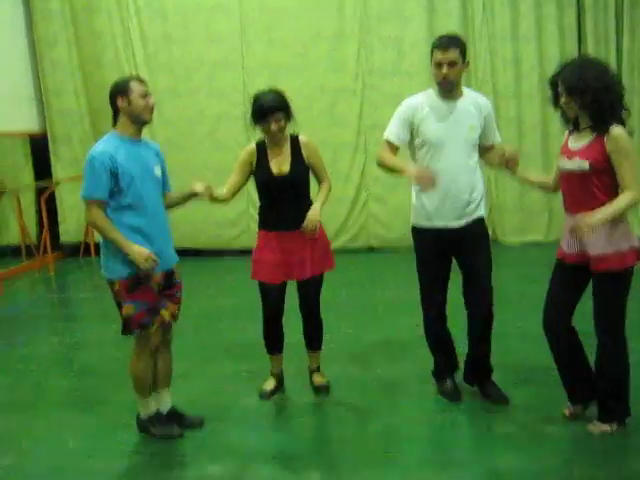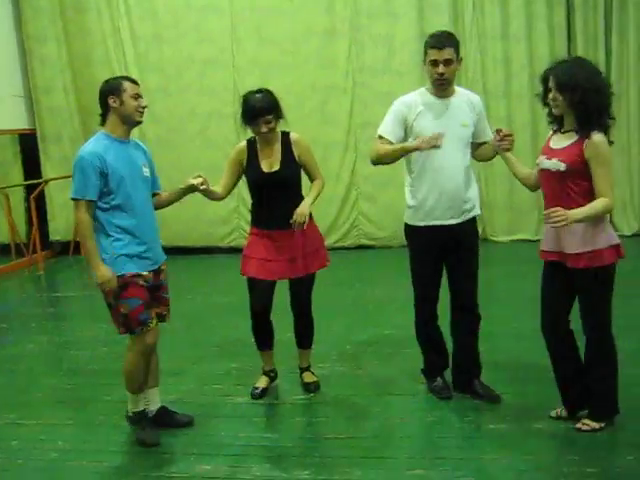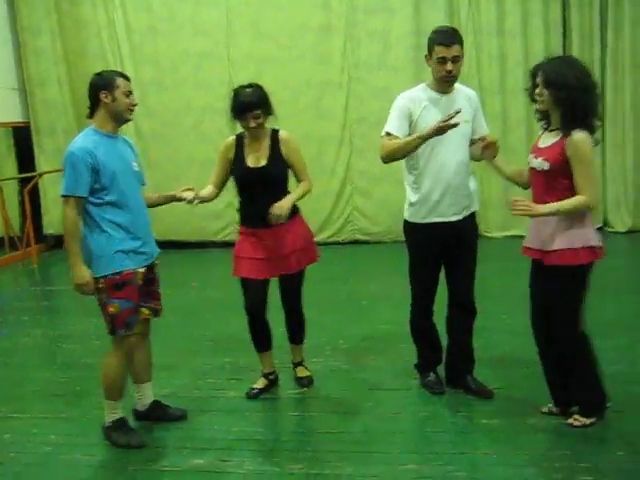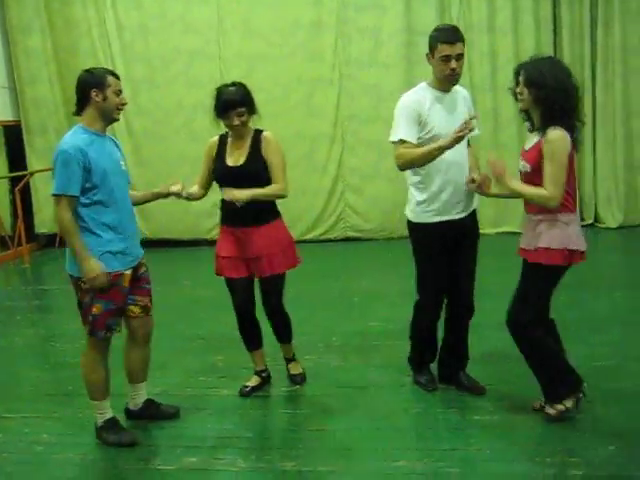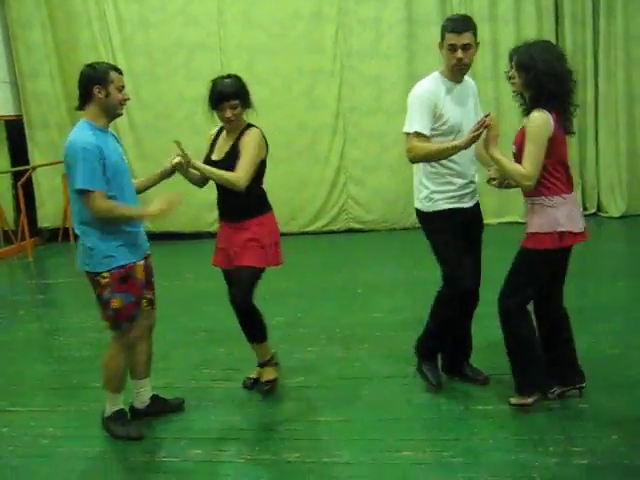
dt=0.2s
person 1, frame 1
left shoulder: (153, 151)
right shoulder: (103, 155)
right elbow: (94, 213)
left wrist: (188, 196)
right wrist: (129, 248)
left hip: (165, 262)
right hip: (129, 269)
left knee: (164, 337)
right knee: (146, 341)
left ankle: (164, 408)
right ankle: (146, 414)
person 1, frame 2
left shoulder: (140, 149)
right shoulder: (92, 154)
right elbow: (82, 214)
left wrist: (185, 190)
right wrist: (97, 265)
left hip: (152, 260)
right hip: (120, 267)
left knee: (151, 339)
right knee: (145, 339)
left ankle: (153, 407)
right ankle: (135, 411)
person 1, frame 3
left shoulder: (125, 144)
right shoulder: (82, 150)
right elbow: (71, 211)
left wrist: (172, 196)
right wrist: (77, 265)
left hip: (144, 255)
right hip: (113, 263)
left knee: (142, 332)
right knee: (124, 341)
left ankle: (145, 402)
right ankle: (113, 419)
person 1, frame 4
left shoulder: (111, 143)
right shoulder: (72, 148)
right elbow: (63, 211)
left wrist: (160, 193)
right wrist: (85, 260)
left hip: (130, 257)
right hip: (100, 265)
left knee: (142, 329)
right knee: (99, 343)
left ankle: (139, 402)
right ankle: (104, 419)
person 1, frame 5
left shoulder: (108, 137)
right shoulder: (83, 143)
right elbow: (97, 205)
left wrist: (162, 174)
right wrist: (148, 211)
left hip: (133, 251)
right hip: (109, 258)
left knee: (144, 325)
right knee: (125, 335)
left ankle: (143, 400)
right ankle: (113, 411)
person 2, frame 1
left shoulder: (480, 105)
right shoulder: (413, 107)
left elbow: (488, 151)
right elbow: (384, 153)
left wrist: (504, 157)
right wrist: (408, 168)
left hip: (471, 220)
right hip: (429, 224)
left knee: (481, 300)
right knee: (433, 305)
left ankle: (478, 372)
right ankle: (445, 372)
person 2, frame 2
left shoulder: (472, 103)
right shoulder: (406, 105)
right elbow: (377, 153)
left wrist: (498, 147)
right wrist: (413, 145)
left hip: (464, 220)
right hip: (422, 223)
left knee: (467, 303)
right knee: (426, 304)
left ankle: (467, 375)
right ankle: (435, 371)
person 2, frame 3
left shoulder: (470, 98)
right shoulder: (409, 101)
right elbow: (386, 153)
left wrist: (485, 151)
right wrist: (427, 132)
left hip: (464, 216)
right hip: (423, 219)
left knee: (464, 299)
right knee: (423, 300)
left ankle: (460, 370)
right ankle: (428, 366)
person 2, frame 4
left shoulder: (463, 97)
right shoulder: (412, 102)
right elbow: (402, 159)
left wrist: (476, 173)
right wrist: (447, 142)
left hip: (465, 215)
right hip: (428, 219)
left knee: (463, 299)
right knee: (431, 297)
left ankle: (453, 367)
right ankle: (421, 362)
person 2, frame 5
left shoulder: (470, 86)
right shoulder: (426, 92)
right elbow: (414, 151)
left wrist: (491, 167)
right wrist: (462, 143)
left hip: (469, 203)
right hip: (438, 206)
left knee: (470, 289)
right knee: (459, 282)
left ankle: (457, 359)
right ankle: (427, 349)
person 3, frame 1
right shoulder: (570, 135)
right elbow: (555, 184)
left wrist: (599, 217)
right wrist: (519, 173)
left hip: (610, 242)
right hip: (574, 241)
left knee: (608, 329)
right knee: (554, 320)
right ankle: (582, 395)
person 3, frame 2
left shoulder: (594, 141)
right shoulder: (554, 134)
left elbow: (606, 201)
right elbow: (535, 181)
left wrist: (573, 216)
right wrist: (505, 155)
left hip: (590, 244)
right hip: (556, 243)
left knee: (596, 328)
right knee: (552, 324)
left ankle: (603, 408)
right ankle: (576, 400)
person 3, frame 3
left shoulder: (578, 138)
right shoulder: (545, 132)
left elbow: (588, 199)
right elbow: (527, 180)
left wrist: (541, 209)
right wrist: (493, 160)
left hip: (571, 240)
right hip: (543, 240)
left knee: (567, 324)
right knee: (543, 322)
left ankle: (591, 402)
right ankle: (566, 397)
person 3, frame 4
left shoulder: (556, 136)
right shoulder: (536, 132)
left elbow: (551, 197)
left wrist: (507, 182)
right wrist: (494, 188)
left hip: (556, 238)
right hip: (538, 236)
left knee: (521, 318)
right knee: (535, 317)
left ankle: (566, 385)
right ankle: (559, 391)
person 3, frame 5
left shoulder: (539, 118)
right shoulder: (546, 115)
left elbow: (528, 177)
left wrist: (494, 151)
right wrist: (507, 178)
left hip: (550, 221)
right hip: (555, 218)
left knee: (511, 301)
right knee: (548, 301)
left ankle: (533, 384)
right ankle: (567, 376)
person 4, frame 1
left shoulder: (304, 145)
right shoulder: (252, 153)
left elbow: (325, 182)
right elbow: (228, 192)
left wrist: (317, 208)
right wrist: (210, 193)
left hip: (307, 237)
right hip: (272, 240)
left knee: (310, 307)
right knee: (271, 311)
left ankle: (315, 369)
right ankle: (275, 373)
person 4, frame 2
left shoulder: (295, 142)
right shoulder: (242, 151)
left elbow: (318, 179)
right elbow: (222, 192)
left wrist: (306, 203)
right wrist: (205, 189)
left hip: (299, 234)
right hip: (263, 238)
left knee: (301, 305)
right knee: (259, 309)
left ankle: (305, 366)
right ankle: (268, 370)
person 4, frame 3
left shoulder: (283, 140)
right shoulder: (230, 146)
left elbow: (306, 181)
right elbow: (215, 188)
left wrist: (288, 201)
right wrist: (197, 195)
left hip: (288, 233)
right hip: (251, 236)
left knee: (292, 302)
right knee: (254, 308)
left ankle: (298, 361)
right ankle: (268, 372)
person 4, frame 4
left shoulder: (266, 140)
right shoulder: (215, 145)
left elbow: (282, 188)
right elbow: (201, 187)
left wrist: (247, 193)
right wrist: (186, 193)
left hip: (267, 233)
right hip: (232, 236)
left knee: (272, 304)
right knee: (242, 307)
left ankle: (290, 358)
right ankle: (260, 370)
person 4, frame 5
left shoulder: (253, 135)
right shoulder: (215, 136)
left elbow: (239, 182)
right elbow: (200, 180)
left wrist: (197, 164)
right wrist: (185, 168)
left hip: (256, 228)
right hip: (228, 228)
left knee: (241, 298)
right knee: (238, 300)
left ankle: (269, 359)
right ankle: (263, 361)
